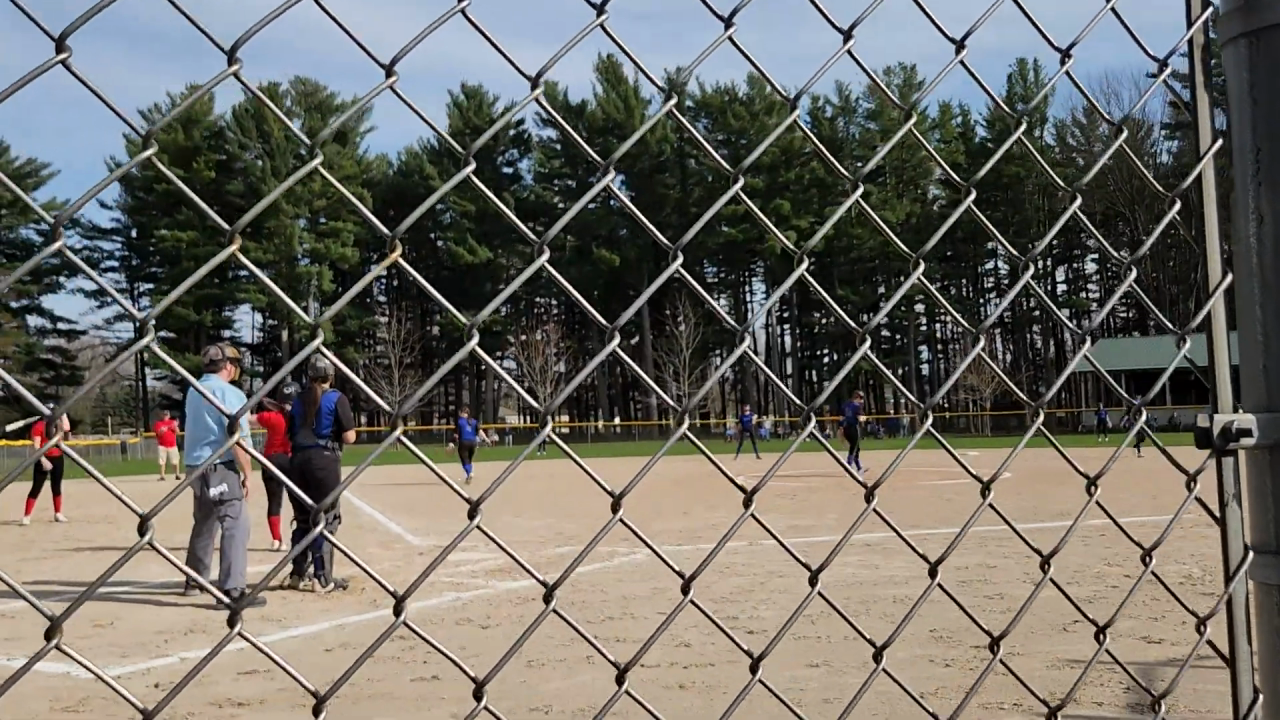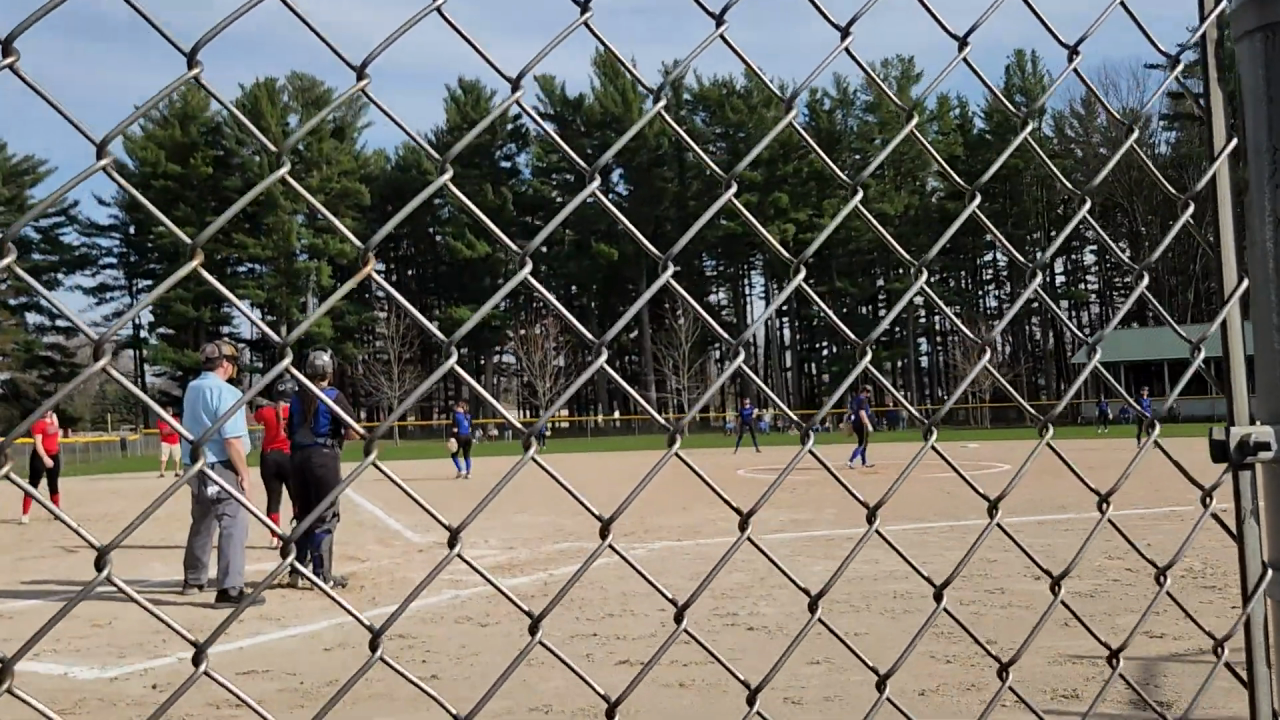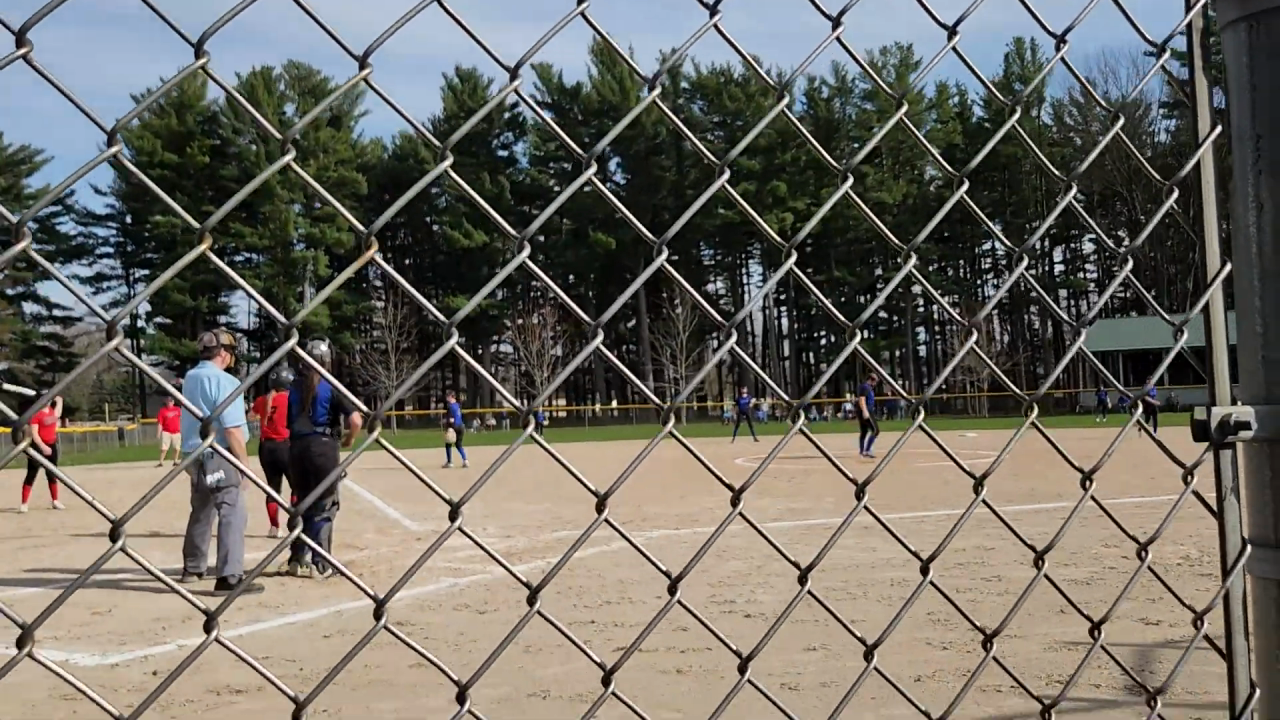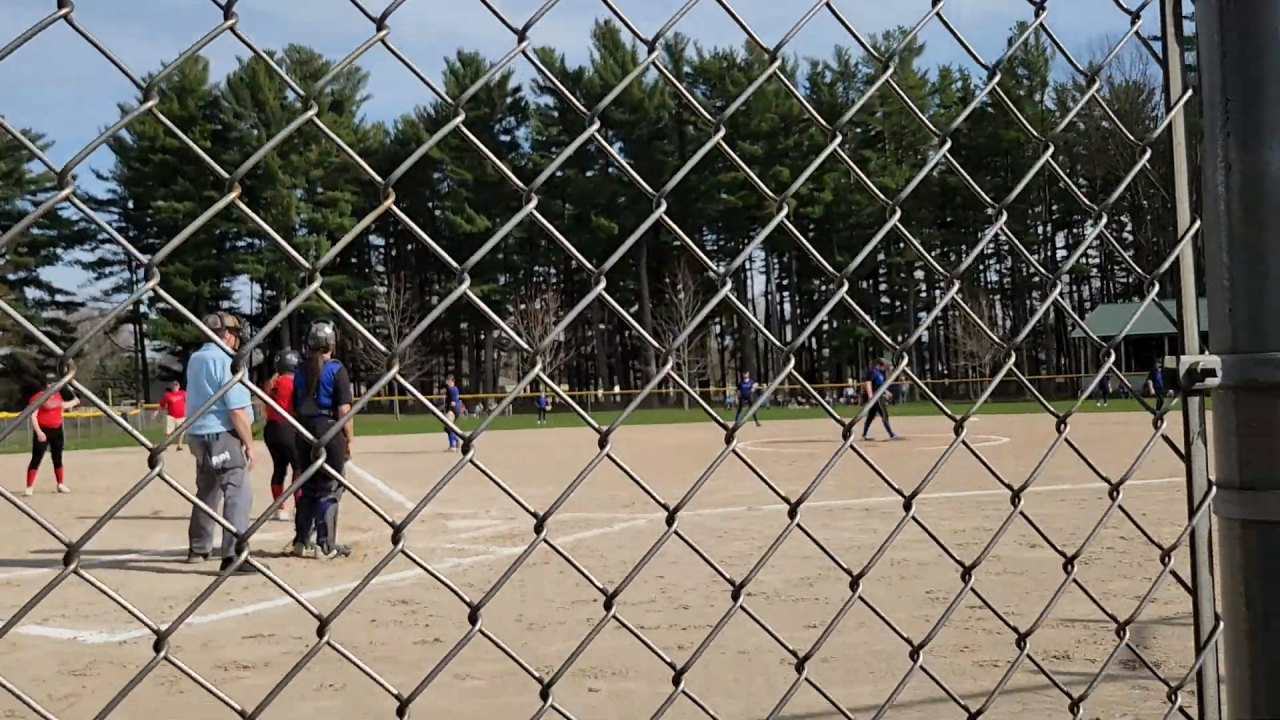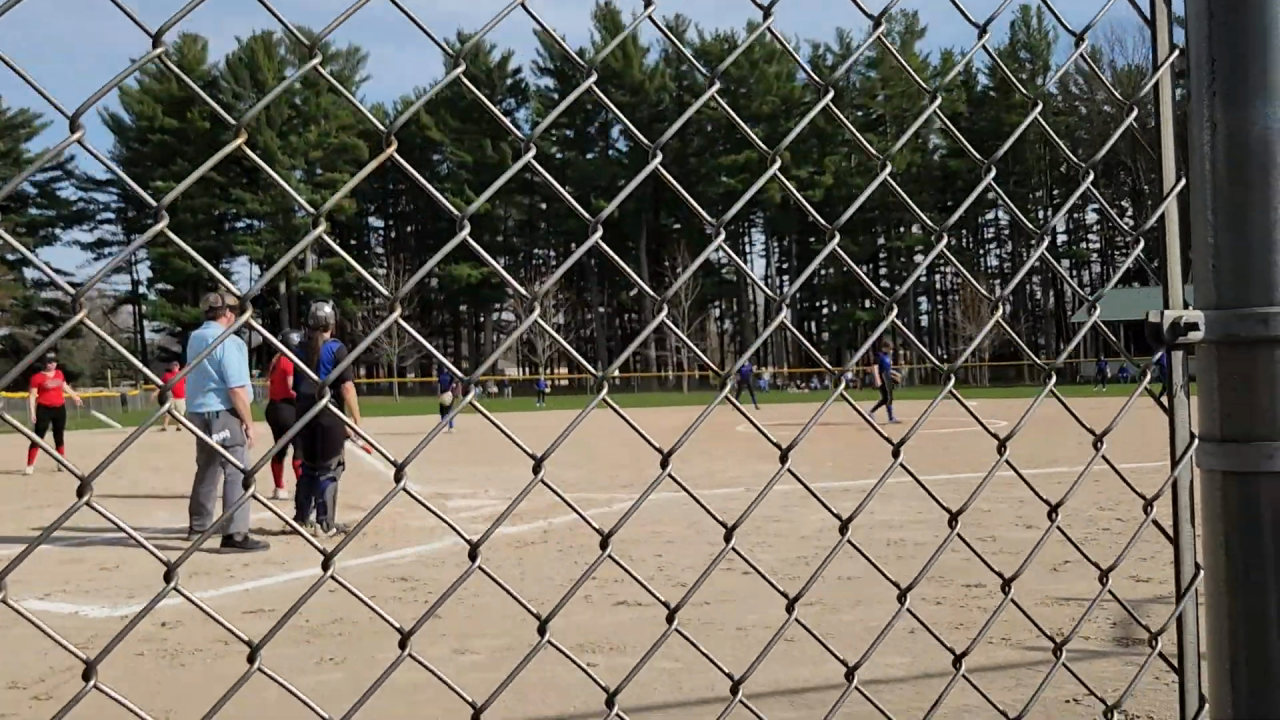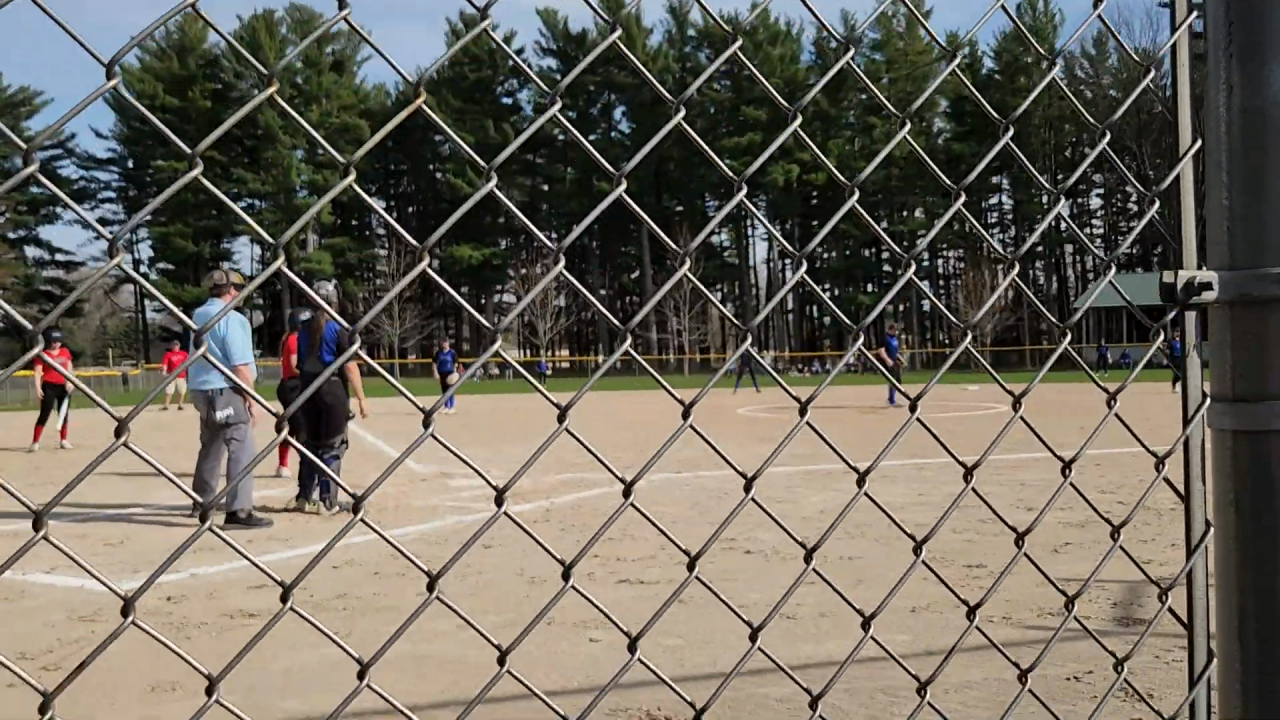
dt=0.2s
person 1, frame 1
left shoulder: (193, 391)
right shoulder: (228, 391)
right elbow: (237, 439)
left wrist: (244, 418)
right wrist: (248, 473)
left hip: (196, 466)
right hip: (219, 467)
left knee: (204, 524)
right knee: (236, 525)
left ankle: (195, 581)
right ankle: (231, 590)
person 1, frame 2
left shoulder: (191, 388)
right shoulder: (225, 391)
right elbow: (232, 440)
right wrist: (244, 474)
left hip: (196, 465)
right hip: (218, 466)
left knee: (202, 523)
right knee: (234, 524)
left ankle: (193, 580)
right ankle: (229, 590)
person 1, frame 3
left shoulder: (190, 377)
right shoulder: (224, 380)
right elbow: (232, 428)
right wrist: (244, 462)
left hip: (194, 453)
right hip: (217, 455)
left knee: (201, 511)
right knee: (233, 512)
left ankle: (193, 568)
right ankle: (229, 578)
person 1, frame 4
left shoulder: (194, 360)
right shoulder: (228, 363)
right elbow: (237, 410)
right wrist: (249, 444)
left hip: (198, 434)
right hip: (222, 436)
left knee: (207, 492)
right knee: (238, 494)
left ankle: (198, 549)
right ankle: (233, 559)
person 1, frame 5
left shoulder: (194, 338)
right shoulder: (229, 341)
right elbow: (236, 389)
right wrist: (249, 423)
left hip: (198, 413)
right hip: (222, 414)
left knee: (207, 470)
right knee: (238, 472)
left ankle: (198, 526)
right ankle: (235, 535)
person 1, frame 6
left shoulder: (197, 315)
right shoulder: (233, 319)
right elbow: (240, 366)
right wrist: (252, 401)
left hip: (201, 390)
right hip: (226, 392)
left knee: (210, 448)
right knee: (242, 449)
left ankle: (202, 503)
right ankle: (238, 512)
person 2, frame 1
left shoulder: (298, 400)
right shoulder: (336, 398)
left elbow: (291, 434)
right elbow: (349, 437)
left hip: (298, 460)
right hip: (324, 460)
left knee: (303, 520)
right knee: (326, 520)
left ankle: (298, 575)
right ankle: (322, 579)
person 2, frame 2
left shoulder: (297, 398)
right shoulder: (334, 396)
left elbow: (291, 433)
right elbow: (354, 432)
right wrist: (339, 431)
left hip: (298, 458)
right hip: (324, 458)
left knee: (303, 516)
right knee: (325, 518)
left ankle: (297, 573)
right ankle: (323, 576)
person 2, frame 3
left shoulder: (295, 387)
right shoulder: (331, 386)
left elbow: (290, 423)
right elbow: (356, 420)
right wrist: (348, 436)
left hip: (297, 447)
right hip: (323, 447)
left knee: (303, 505)
right knee: (324, 507)
left ankle: (296, 561)
right ankle: (321, 565)
person 2, frame 4
left shoulder: (300, 370)
right shoulder: (336, 369)
left elbow: (295, 406)
right elbow: (344, 409)
right wrist: (348, 437)
left hip: (303, 430)
right hip: (328, 429)
left knee: (308, 486)
right knee: (330, 488)
left ankle: (301, 542)
right ankle: (325, 545)
person 2, frame 5
left shoulder: (302, 349)
right shoulder: (336, 348)
left elbow: (297, 386)
right elbow: (347, 387)
left wrist: (304, 408)
right wrist: (357, 418)
left hip: (304, 409)
right hip: (330, 409)
left knee: (308, 466)
right knee: (329, 467)
left ankle: (302, 519)
right ankle: (325, 524)
person 2, frame 6
left shoulder: (304, 328)
right shoulder: (338, 327)
left elbow: (301, 364)
right elbow: (350, 366)
left wrist: (308, 388)
right wrist: (361, 398)
left hip: (308, 388)
right hip: (333, 388)
left knee: (312, 443)
right knee: (332, 446)
left ankle: (305, 497)
right ankle: (329, 502)
